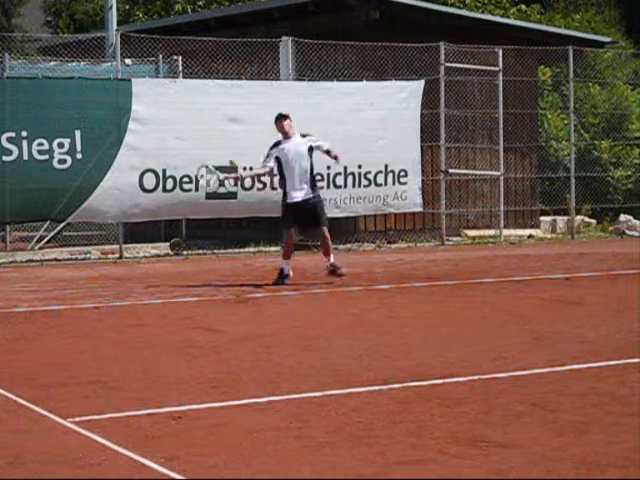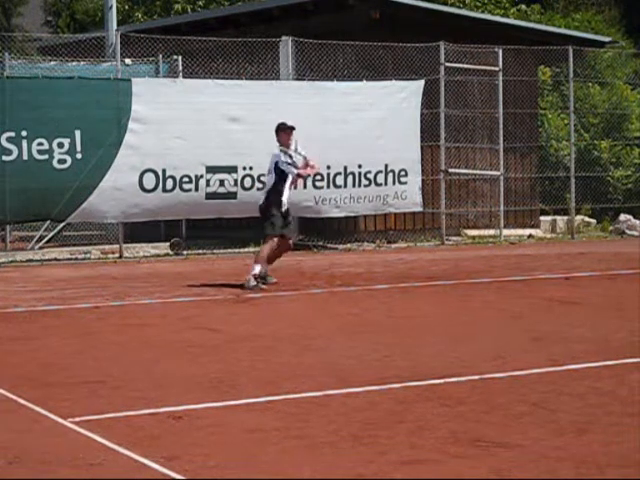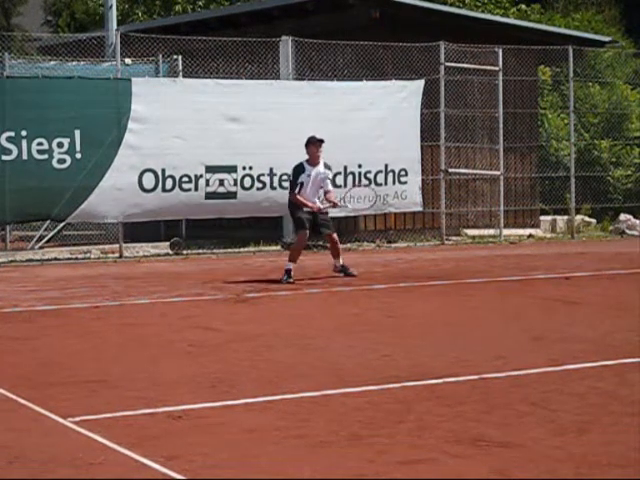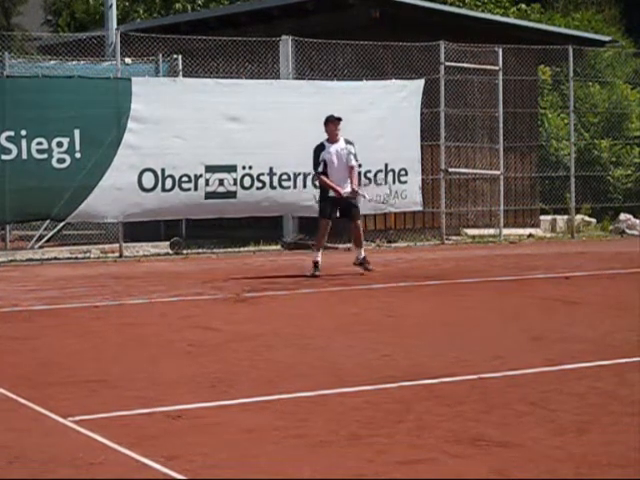
dt=0.5s
person 1, frame 1
left shoulder: (307, 139)
right shoulder: (276, 148)
left elbow: (325, 148)
right elbow: (265, 170)
left wrist: (333, 155)
right wrist: (245, 174)
left hip: (311, 196)
right hip: (290, 199)
left knee: (323, 230)
right knee: (290, 236)
left ankle: (332, 265)
right ankle: (285, 271)
person 1, frame 2
left shoulder: (289, 154)
right shoulder: (282, 154)
left elbow: (295, 178)
right elbow: (300, 174)
left wrist: (307, 164)
right wrist: (312, 170)
left hip: (281, 207)
right hip: (272, 206)
left knee: (287, 243)
right knee: (272, 241)
left ankle: (261, 272)
right ankle: (252, 277)
person 1, frame 3
left shoulder: (326, 168)
right shoulder: (299, 169)
left elbow: (328, 191)
right elbow: (294, 196)
left wrist: (332, 200)
right wrist: (311, 206)
left hip: (317, 208)
right hip: (299, 208)
left knee: (333, 238)
right knee: (303, 235)
left ankle: (339, 265)
right ankle: (288, 270)
person 1, frame 4
left shoulder: (348, 145)
right shoulder: (320, 149)
left elbow: (353, 167)
right elbow: (319, 175)
left wrist: (354, 185)
right wrist: (335, 188)
left hip: (348, 192)
right hip: (329, 193)
left knee: (357, 223)
right knee: (325, 224)
left ankle: (360, 257)
right ankle: (317, 262)
